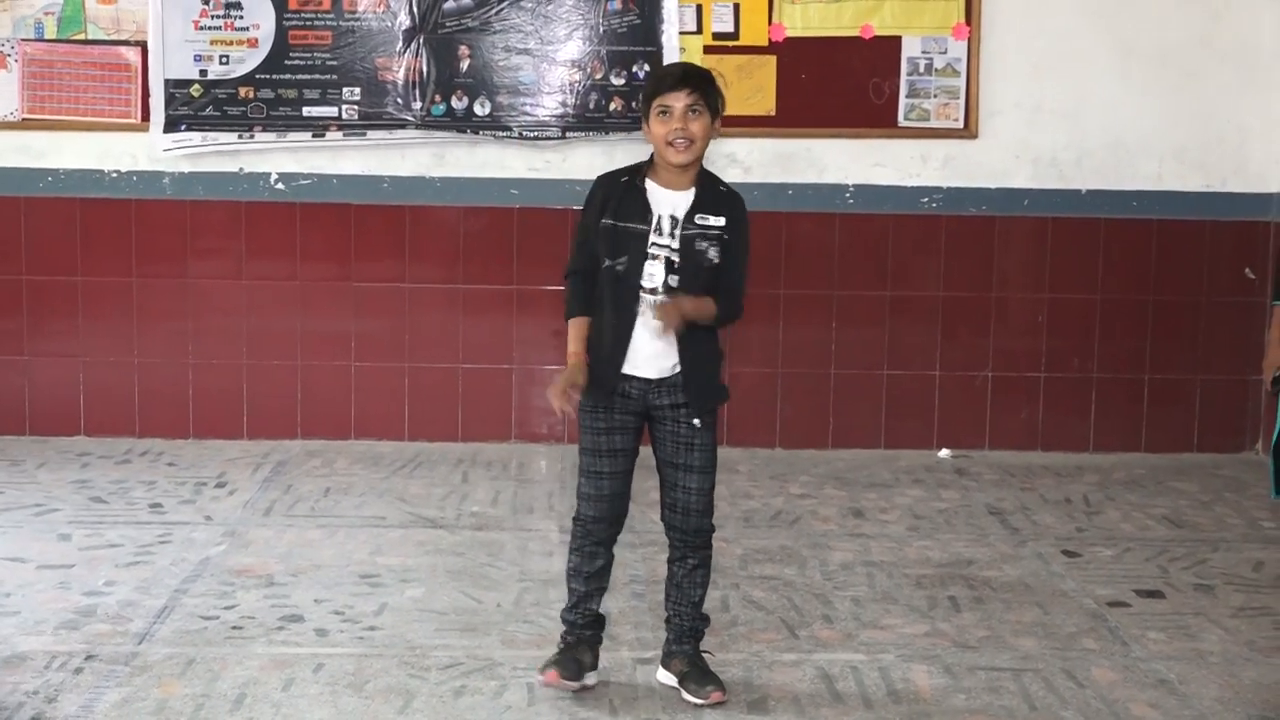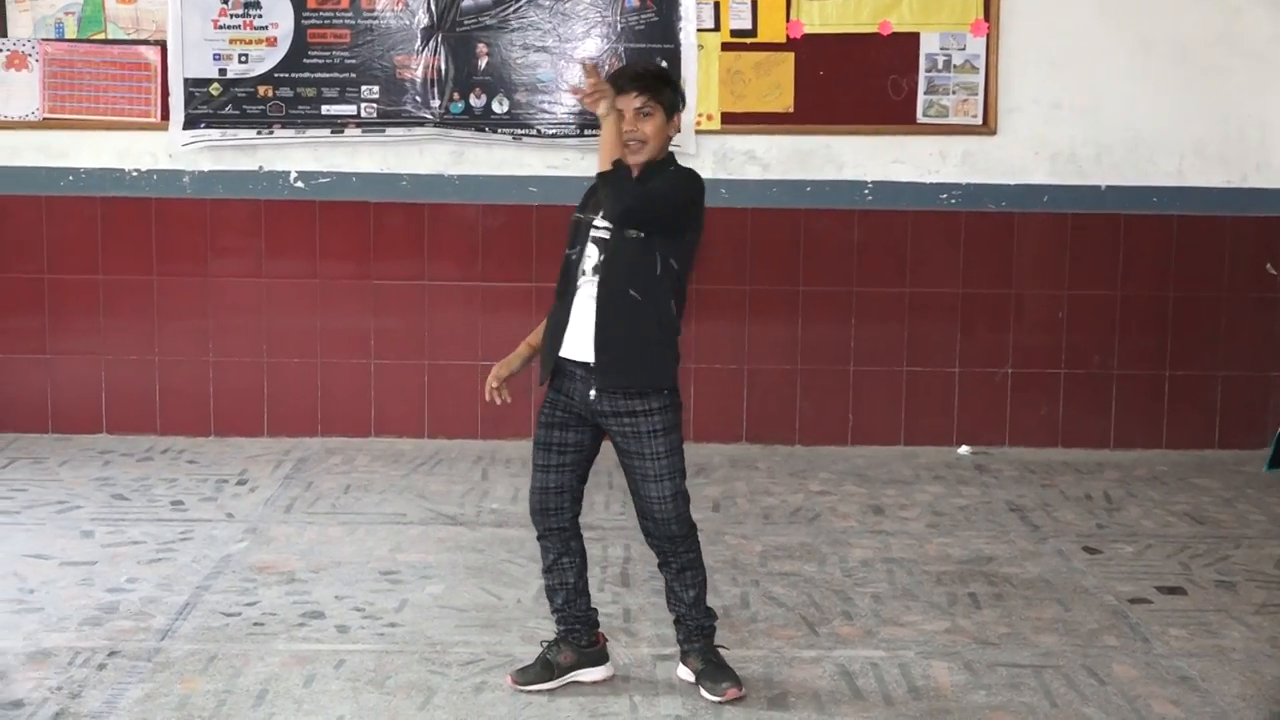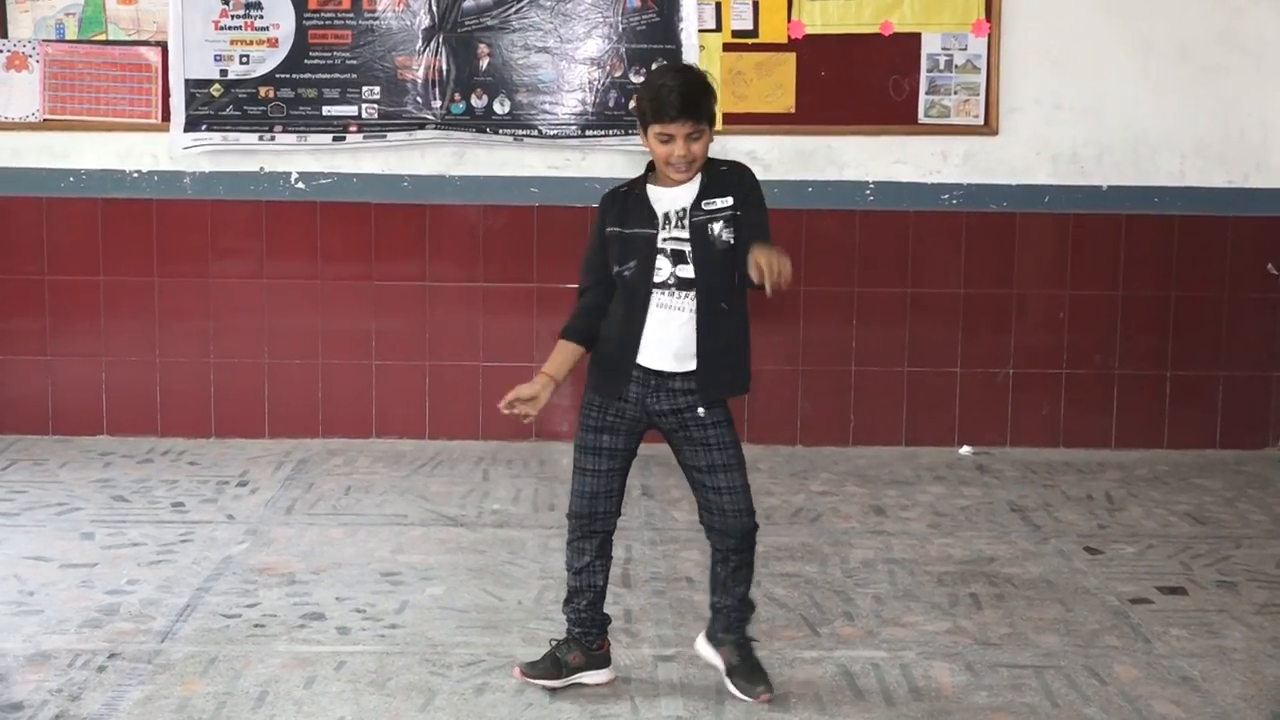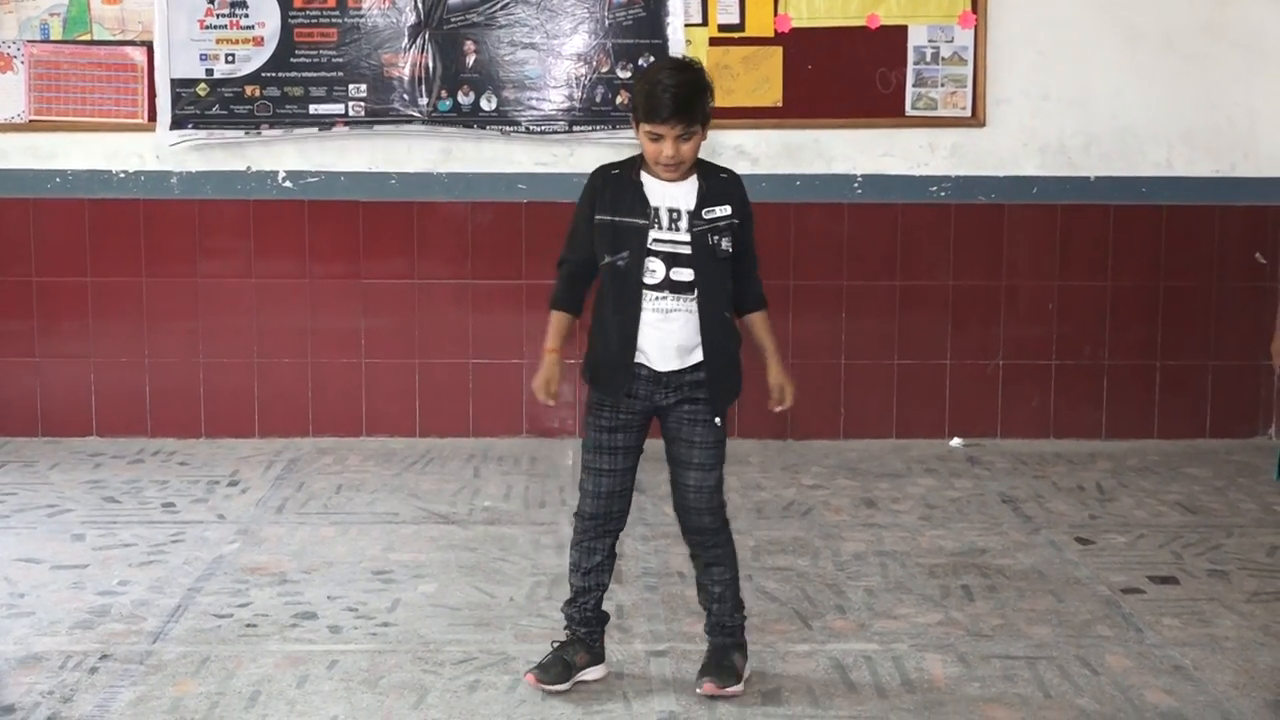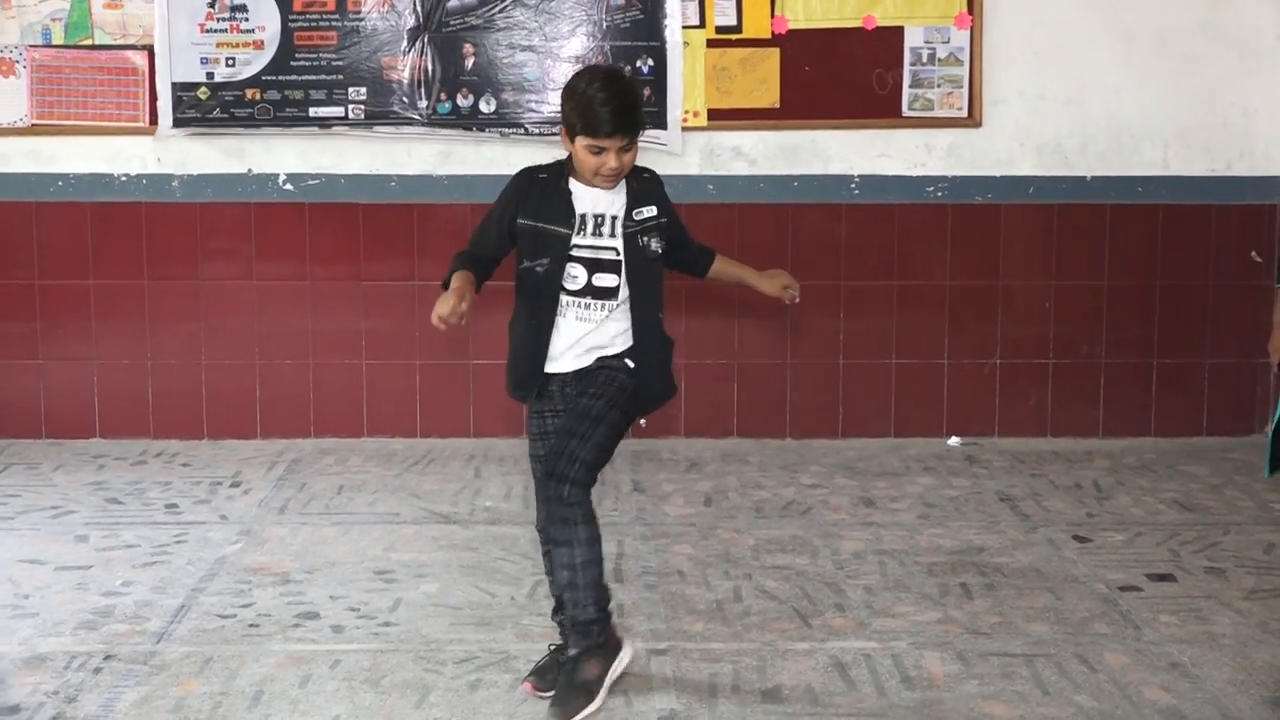
dt=0.7s
person 1, frame 1
left shoulder: (725, 206)
right shoulder: (610, 193)
left elbow: (730, 301)
right elbow: (582, 285)
left wrist: (687, 308)
right wrist: (573, 364)
left hip: (688, 388)
right hip: (613, 383)
left knee: (690, 524)
right knee: (595, 515)
left ankle: (681, 653)
right ankle: (578, 641)
person 1, frame 2
left shoulder: (680, 187)
right shoulder: (601, 189)
left elbow: (622, 205)
left wrist: (606, 119)
right wrist: (521, 354)
left hip: (639, 388)
right hip: (569, 381)
left knee: (668, 522)
right knee: (551, 512)
left ankle: (697, 647)
right ankle: (579, 642)
person 1, frame 3
left shoulder: (735, 184)
right shoulder: (621, 204)
left elbow: (755, 263)
right elbow: (596, 304)
left wrist: (765, 261)
right wrist: (547, 380)
left hip: (695, 389)
right hip: (617, 384)
left knee: (733, 521)
right knee: (589, 516)
left ankle: (729, 639)
right ankle: (586, 647)
person 1, frame 4
left shoulder: (726, 192)
right shoulder: (606, 188)
left elbow: (745, 285)
right elbow: (572, 276)
left wrist: (773, 362)
right wrist: (552, 356)
left hip: (698, 380)
right hip: (619, 377)
left knee: (703, 515)
right knee: (598, 513)
left ankle: (725, 642)
right ankle: (584, 643)
person 1, frame 5
left shoulder: (647, 191)
right shoulder: (529, 190)
left elbow: (682, 252)
right elbow: (477, 257)
left wrist: (756, 279)
right wrist: (456, 288)
left hip: (617, 371)
right hip: (546, 378)
left knee: (561, 487)
right knee: (555, 510)
left ankle: (599, 641)
right ankle: (576, 638)
